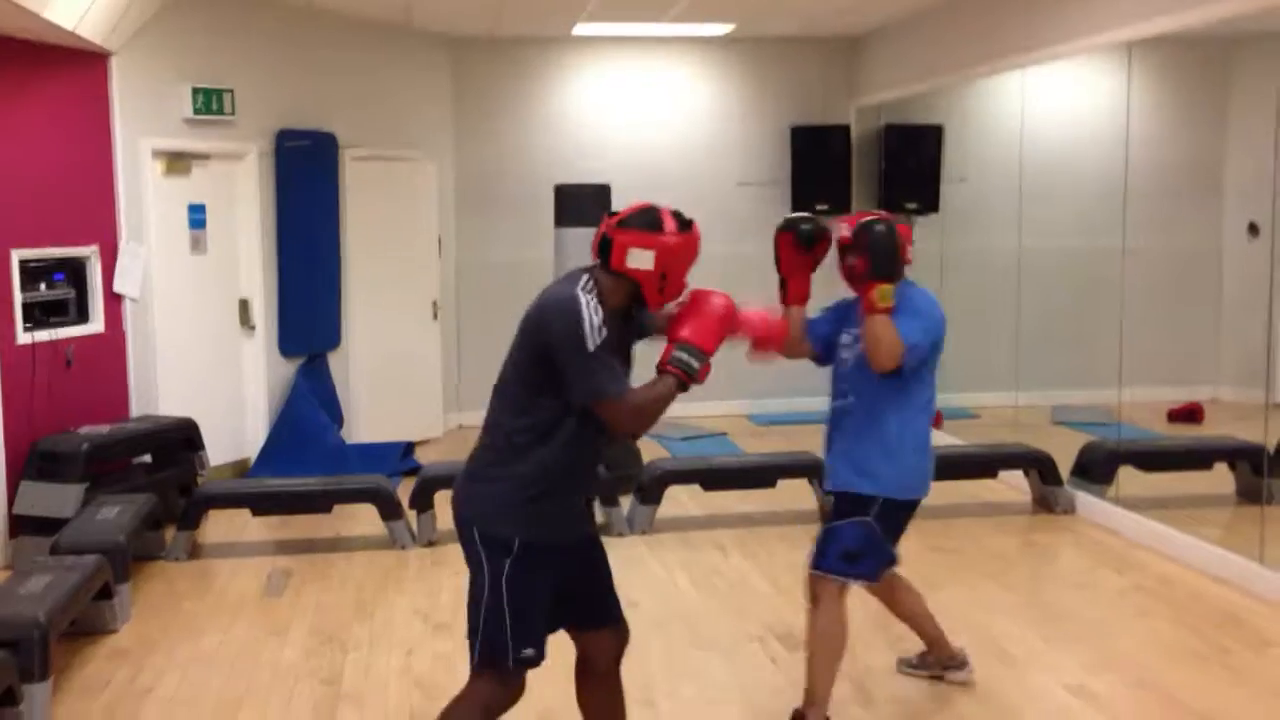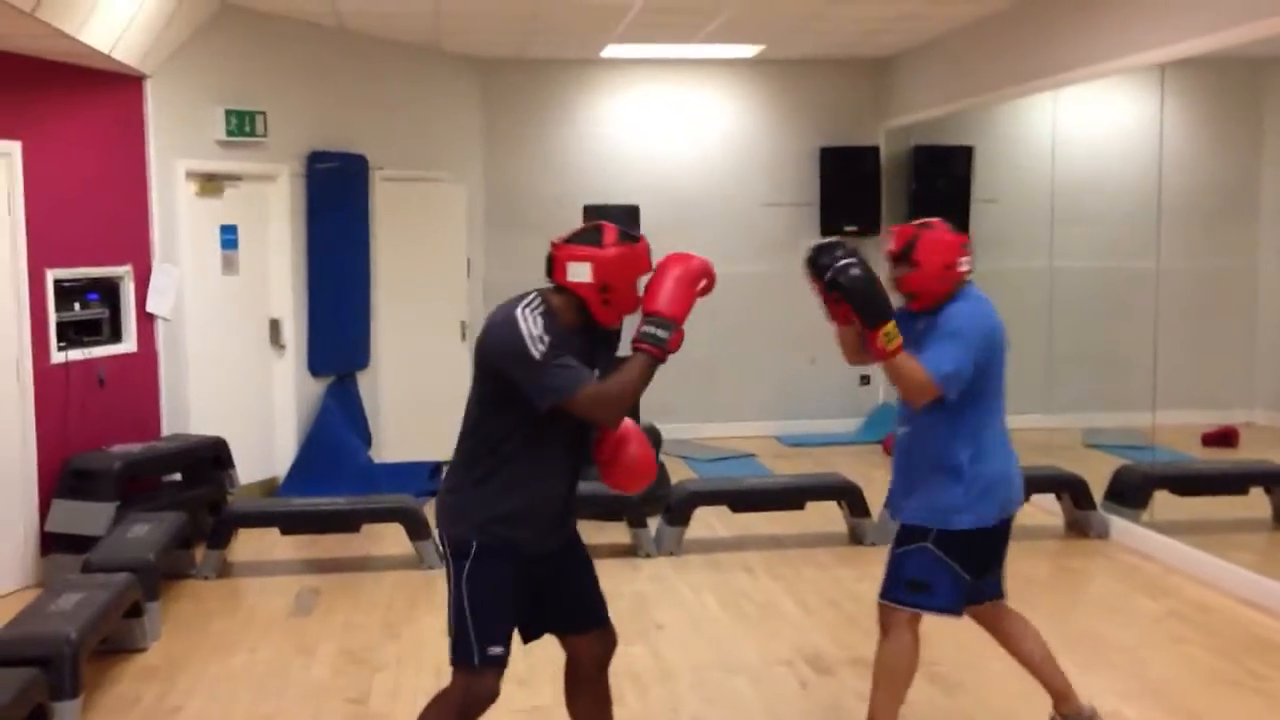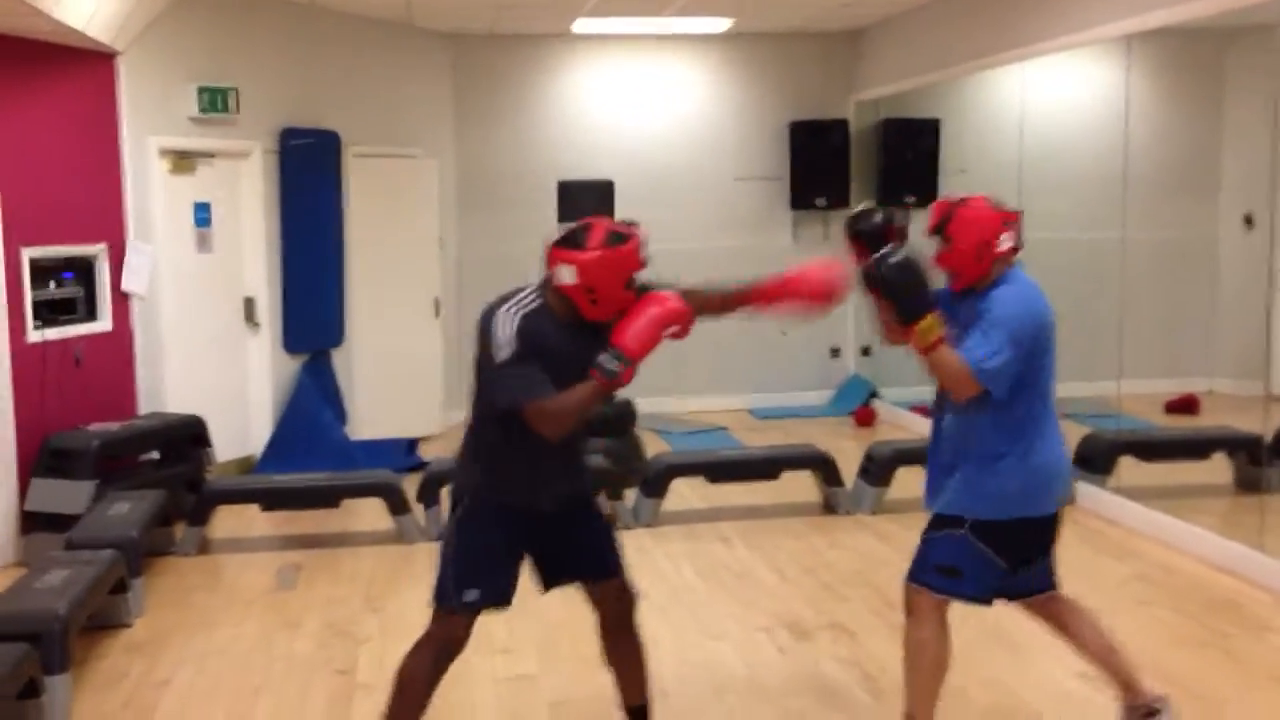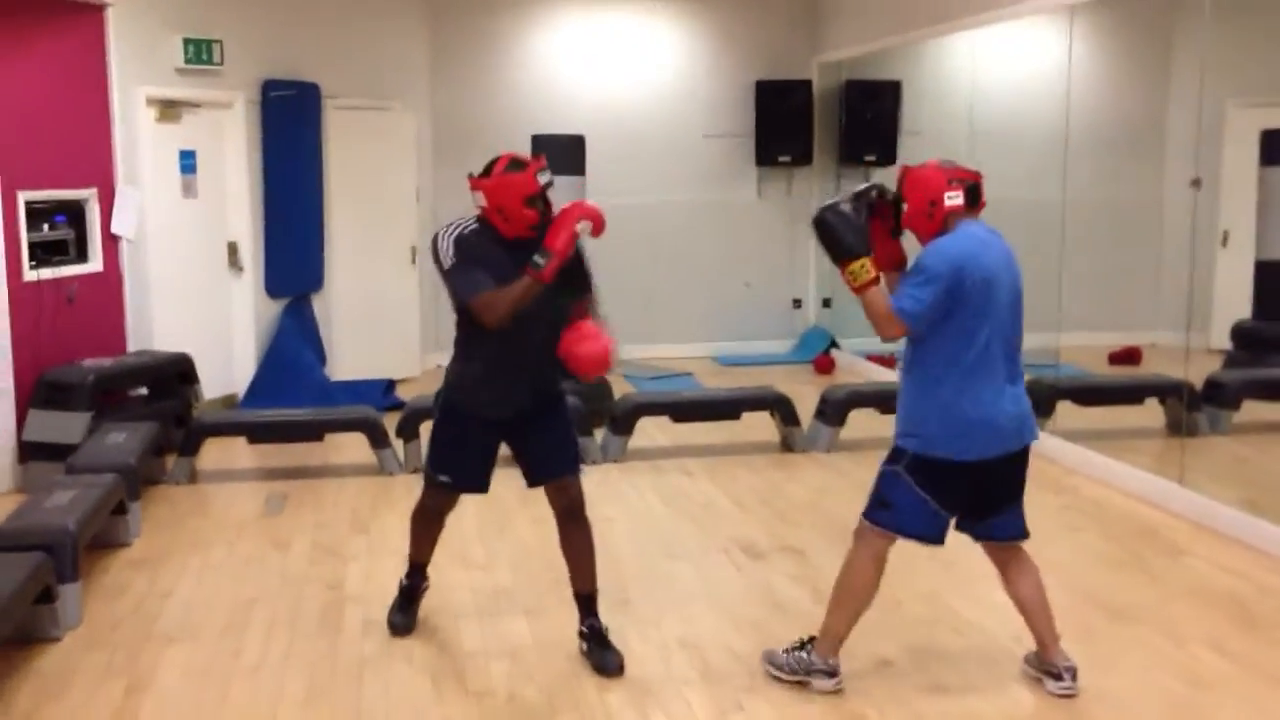
dt=1s
person 1, frame 1
left shoulder: (919, 307)
right shoulder: (850, 311)
left elbow: (884, 358)
right elbow: (794, 345)
left wrist: (879, 285)
right wrist: (796, 278)
left hip: (884, 473)
right hip: (858, 468)
left knee: (825, 585)
right knee: (872, 571)
right ankle: (946, 655)
person 1, frame 2
left shoulder: (966, 318)
right shoulder: (928, 312)
left elbow: (918, 391)
right elbow: (857, 353)
left wrist: (880, 323)
right wrist: (840, 301)
left hip: (952, 498)
right hip: (979, 490)
left knee: (897, 612)
right knee: (987, 607)
person 1, frame 3
left shoulder: (1015, 306)
right shoulder: (970, 292)
left elbow: (962, 385)
right elbow: (897, 333)
left wrist: (919, 314)
right wrist: (878, 265)
left hip: (998, 486)
right hip: (1024, 481)
left knee: (924, 599)
right knee: (1043, 599)
person 1, frame 4
left shoulder: (949, 253)
right shoulder: (994, 248)
left elbow: (892, 324)
right elbow: (918, 304)
left wrist: (854, 260)
right wrist: (884, 246)
left hip: (945, 433)
right hip: (1006, 429)
left knee: (873, 538)
right knee: (1005, 547)
left ankle: (821, 657)
right ankle: (1055, 661)
person 2, frame 1
left shoulder: (607, 297)
right shoulder: (572, 308)
left elbow: (659, 316)
right elbow: (626, 421)
left wrist: (733, 323)
right wrist: (686, 358)
left hip: (557, 513)
right hip: (508, 518)
left knee: (606, 642)
person 2, frame 2
left shoulder: (593, 325)
right shoulder: (519, 328)
right elbow: (600, 406)
left wrist: (616, 430)
right wrist: (660, 328)
left hip: (548, 523)
right hip: (487, 528)
left knee: (593, 648)
person 2, frame 3
left shoulder: (604, 306)
right shoulder: (510, 322)
left elbow: (688, 300)
right elbow: (551, 422)
left wrist: (771, 290)
right wrist: (619, 359)
left hip: (562, 488)
right hip: (492, 496)
left knee: (615, 602)
right knee: (449, 632)
person 2, frame 4
left shoulder: (551, 230)
right shoulder: (457, 243)
left elbow: (577, 287)
right elbow: (493, 312)
left wrist: (583, 324)
right wrist: (549, 257)
left hip: (539, 394)
right hip: (471, 398)
left knee: (570, 503)
right knee: (437, 501)
left ankle: (590, 625)
right ankle: (413, 584)
